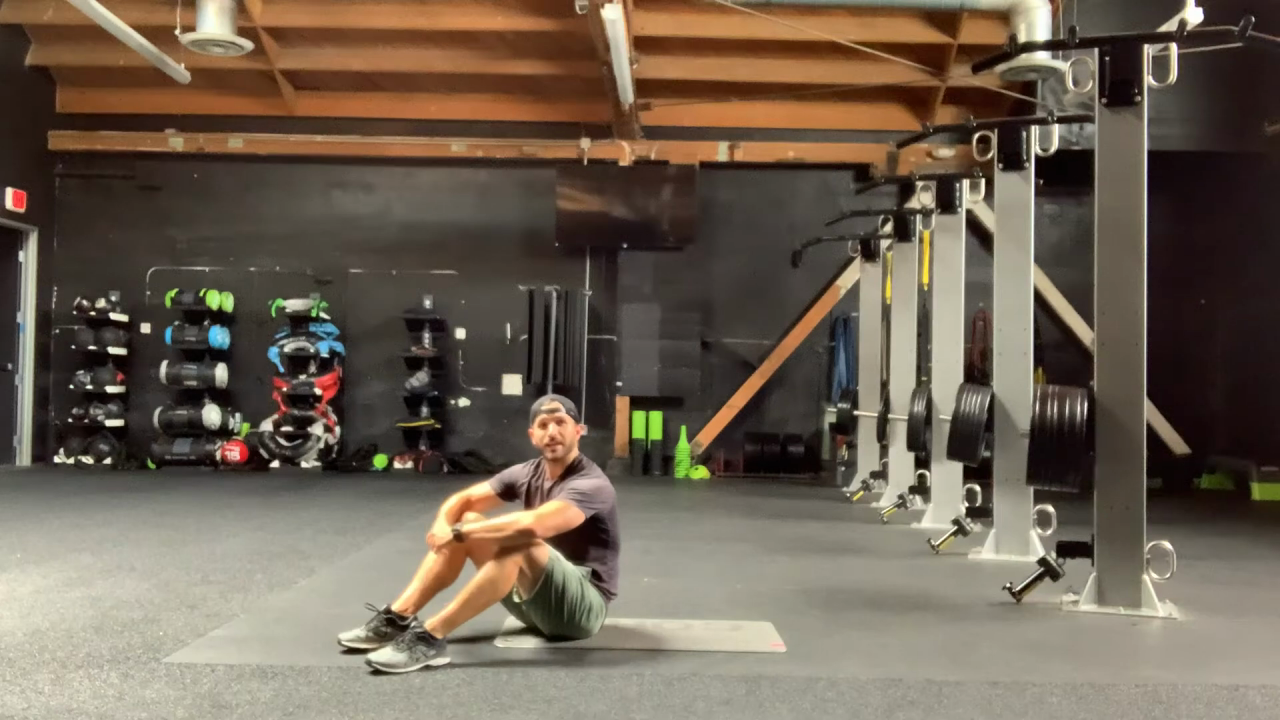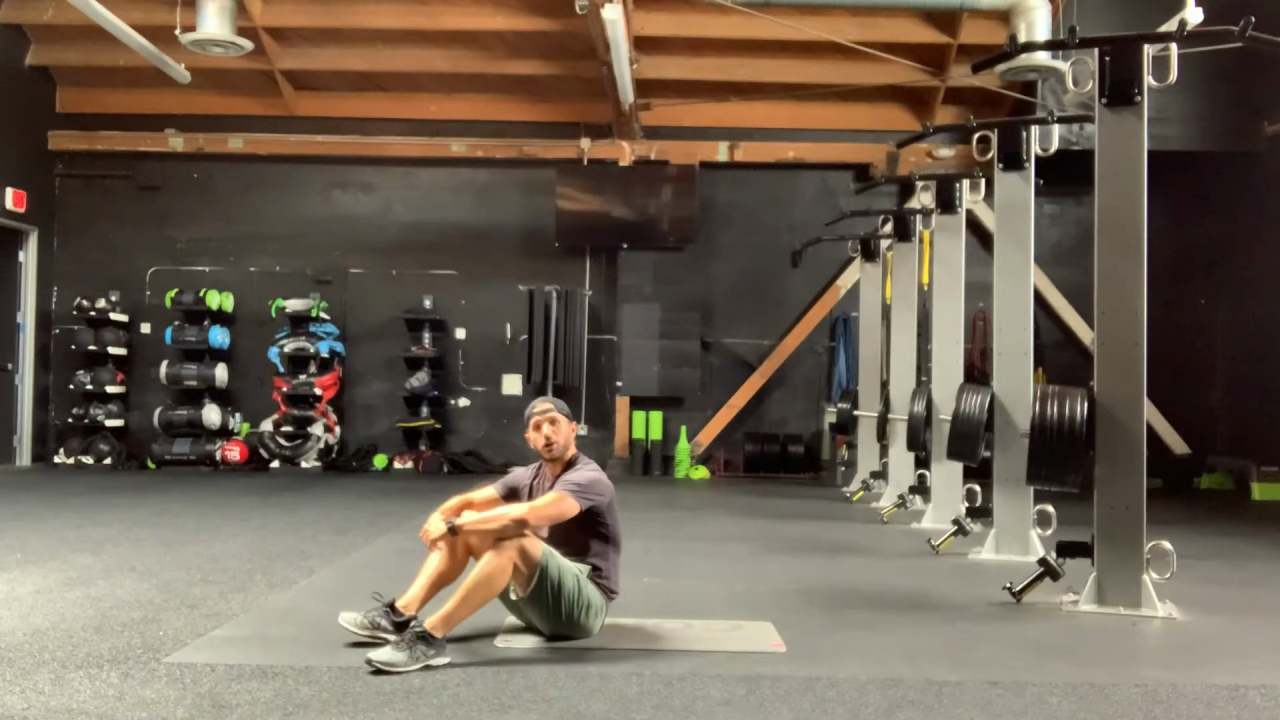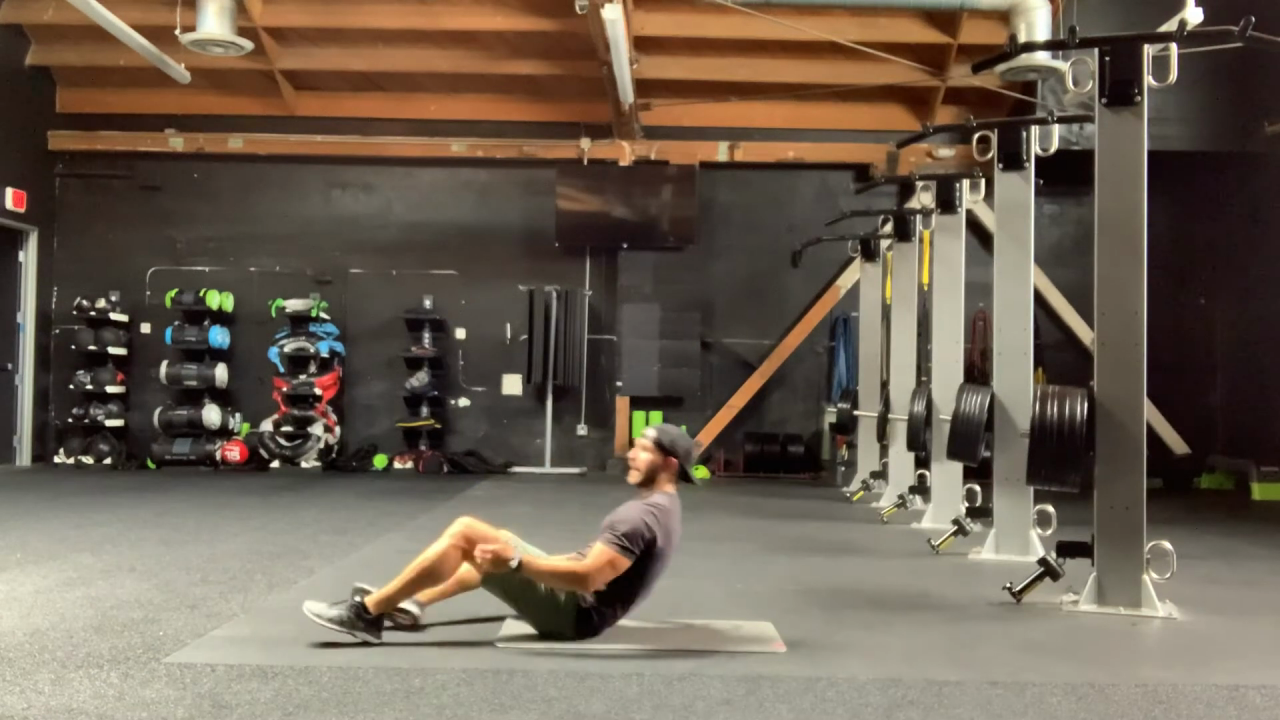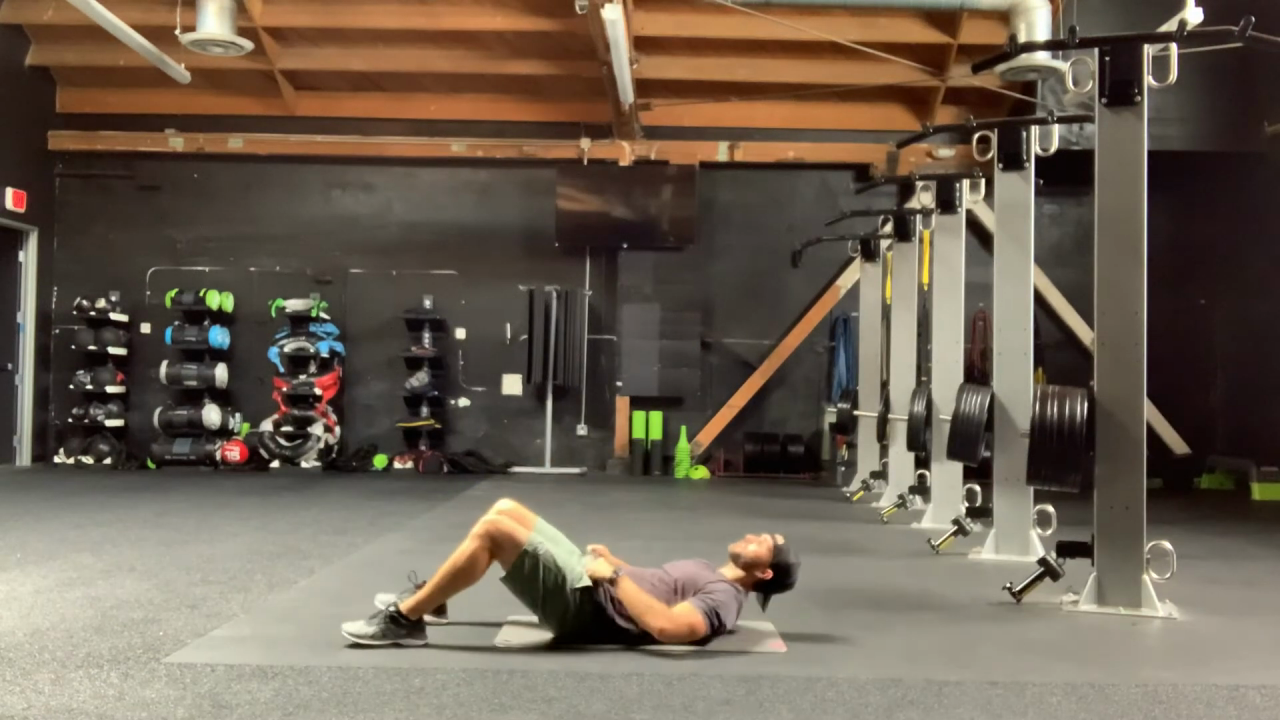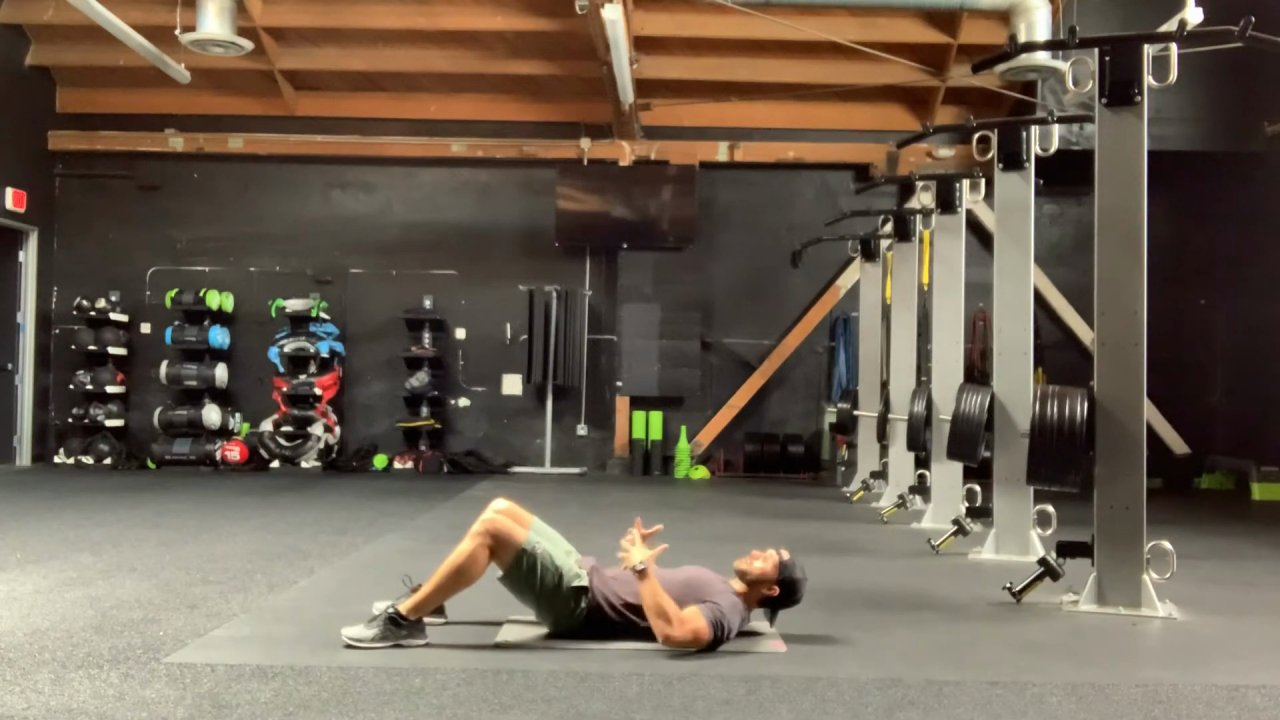
dt=1s
person 1, frame 1
left shoulder: (591, 486)
right shoulder: (527, 473)
left elbow: (531, 525)
right elbow: (462, 500)
left wrist: (458, 533)
right wrist: (442, 527)
left hip: (582, 605)
right hip: (534, 595)
left knee: (519, 544)
right knee: (467, 523)
left ankle: (431, 636)
right ankle: (397, 619)
person 1, frame 2
left shoulder: (587, 479)
right shoulder: (529, 477)
left elbow: (525, 516)
right elbow: (466, 502)
left wrist: (451, 526)
right wrist: (437, 520)
left hip: (583, 604)
right hip: (538, 595)
left knee: (512, 539)
right knee: (468, 523)
left ankle: (430, 636)
right ankle: (400, 614)
person 1, frame 3
left shoulder: (644, 516)
right shoulder: (659, 507)
left elbow: (587, 578)
left wrist: (516, 561)
left hip: (571, 612)
right hip: (577, 607)
left knee: (465, 533)
right knee: (493, 554)
left ankle: (367, 614)
right ankle: (411, 604)
person 1, frame 4
left shoulder: (723, 600)
right shoulder: (708, 573)
left elbow: (668, 626)
left wrist: (613, 577)
right wrist: (611, 559)
left hip: (582, 605)
right hip: (587, 579)
left knee: (489, 530)
right knee: (504, 509)
left ankle: (404, 621)
right ankle: (429, 598)
person 1, frame 5
left shoulder: (727, 611)
right shoulder: (721, 588)
left elbow: (673, 631)
left wrist: (640, 567)
right wrist: (640, 552)
left hip: (578, 603)
right hip: (585, 575)
left knee: (489, 529)
right knee: (500, 508)
left ankle: (403, 620)
right ankle: (426, 599)
